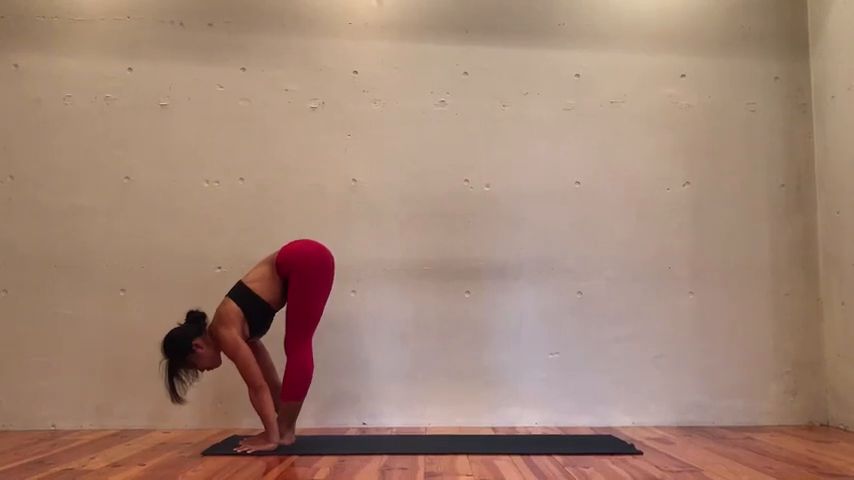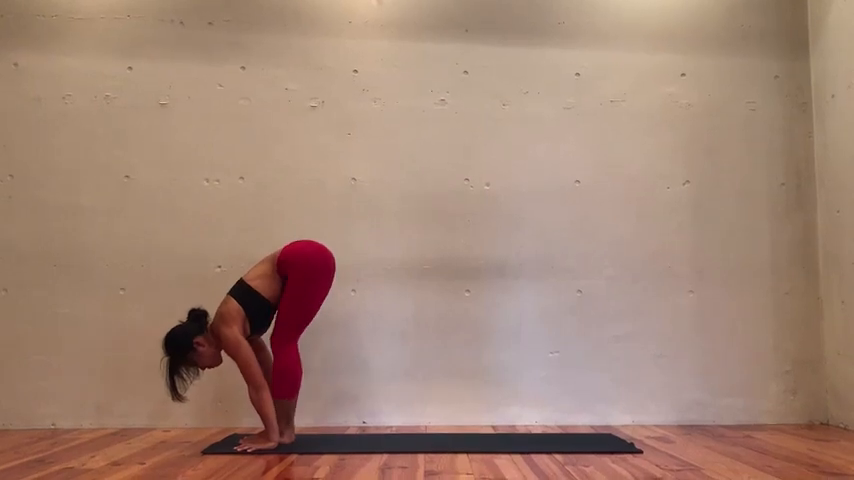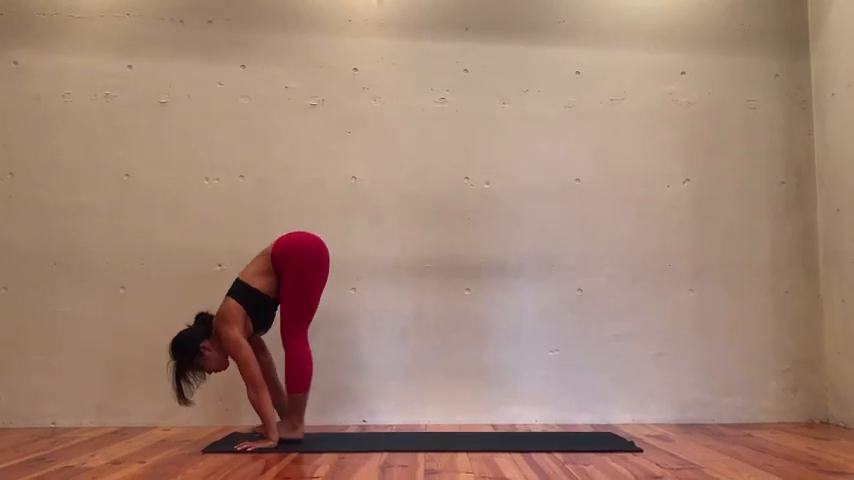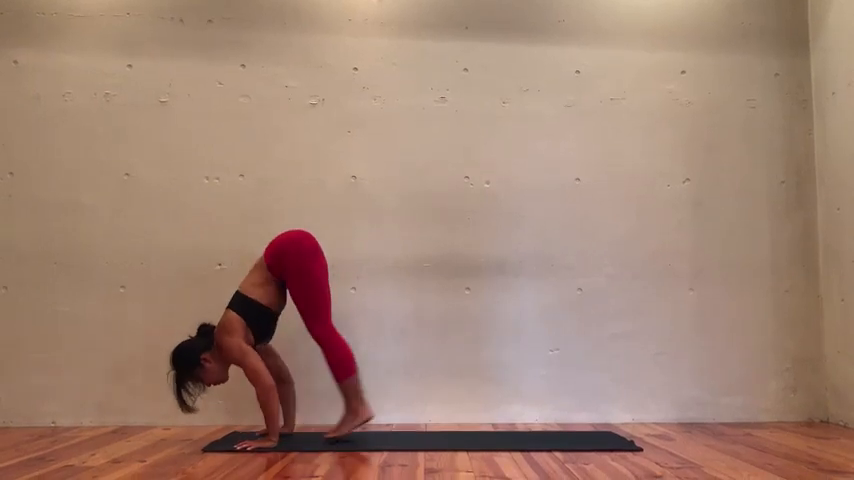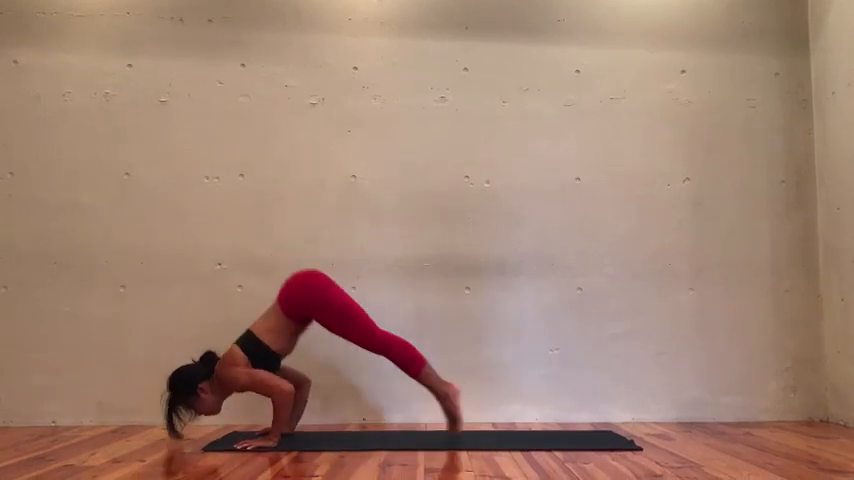
dt=0.3s
person 1, frame 1
left shoulder: (225, 334)
right shoulder: (236, 330)
left elbow: (258, 387)
right elbow: (268, 381)
left wrist: (272, 438)
right wrist: (274, 430)
left hip: (306, 261)
right hip: (301, 260)
left knee: (297, 350)
right knee: (297, 349)
left ankle: (285, 433)
right ankle: (285, 430)
person 1, frame 2
left shoulder: (227, 331)
right shoulder: (237, 328)
left elbow: (258, 385)
right elbow: (264, 377)
left wrist: (272, 437)
right wrist: (273, 430)
left hip: (307, 261)
right hip: (304, 260)
left knee: (282, 345)
right knee: (283, 345)
left ankle: (284, 430)
right ankle: (284, 428)
person 1, frame 3
left shoulder: (228, 332)
right shoulder: (239, 330)
left elbow: (257, 386)
right elbow: (267, 378)
left wrist: (272, 436)
right wrist: (273, 427)
left hip: (301, 252)
right hip: (298, 252)
left knee: (293, 339)
right knee: (293, 339)
left ankle: (294, 425)
right ankle: (291, 423)
person 1, frame 4
left shoulder: (227, 344)
right shoulder: (240, 341)
left elbow: (266, 384)
right elbow: (282, 377)
left wrist: (272, 437)
right wrist: (288, 427)
left hip: (293, 251)
right hip: (288, 250)
right knee: (321, 330)
left ankle: (357, 407)
person 1, frame 5
left shoulder: (228, 375)
right shoulder: (234, 368)
left elbow: (285, 391)
right elbow: (302, 383)
left wrist: (273, 436)
right wrist: (285, 429)
left hip: (308, 292)
right hip: (305, 291)
left knee: (377, 340)
right knee: (375, 340)
left ankle: (444, 392)
